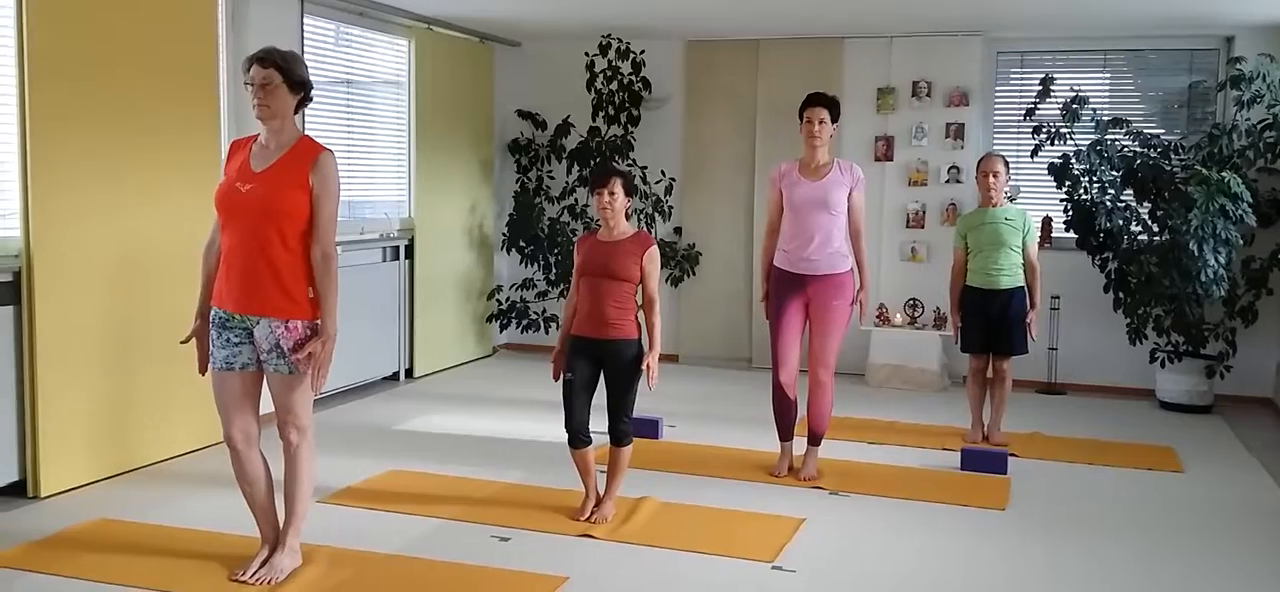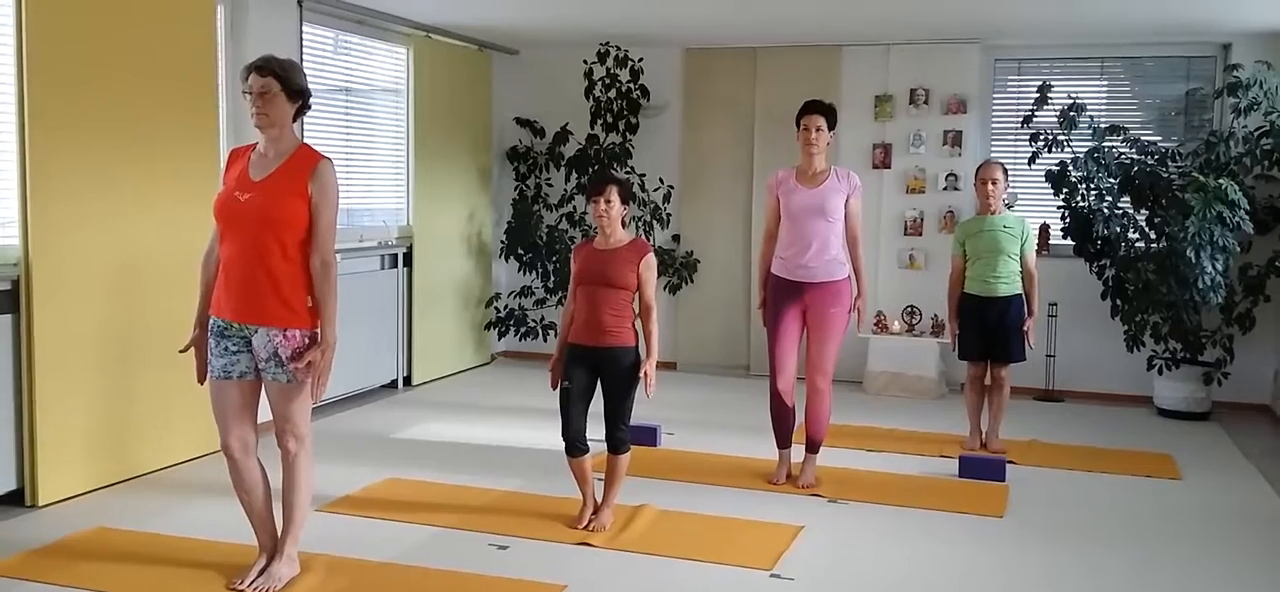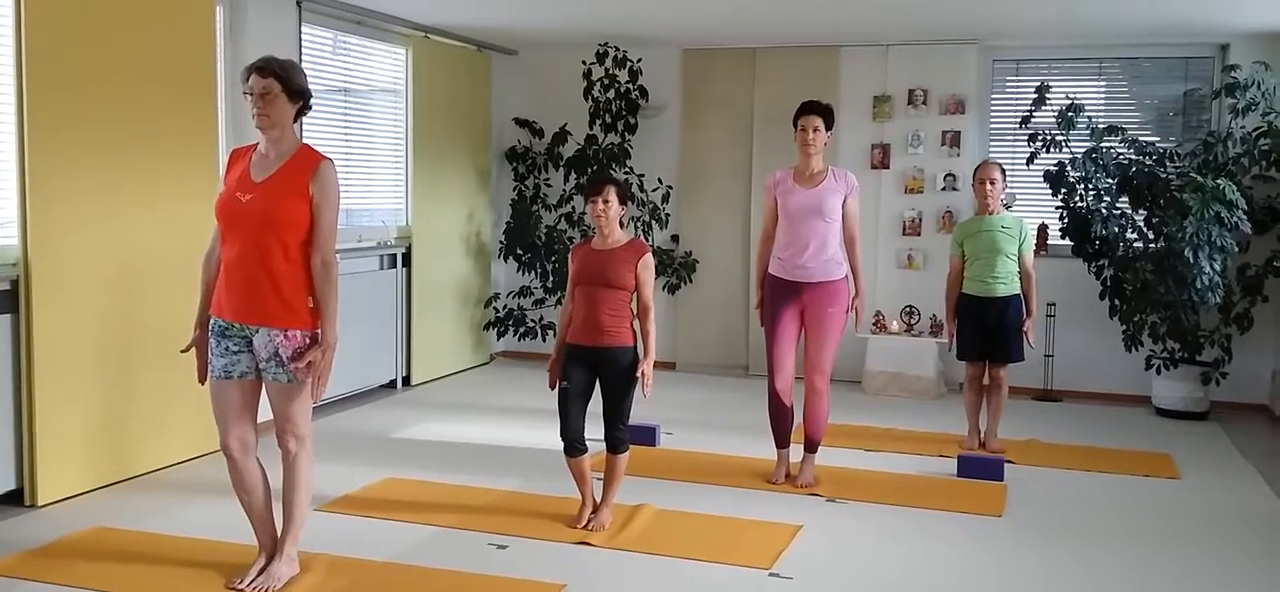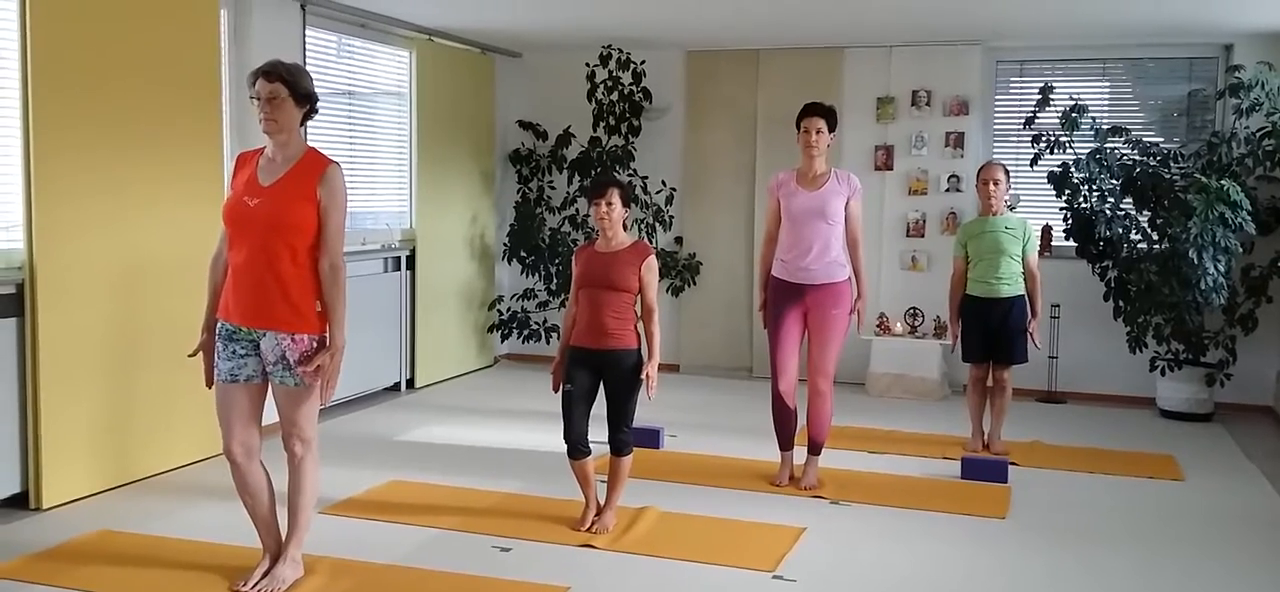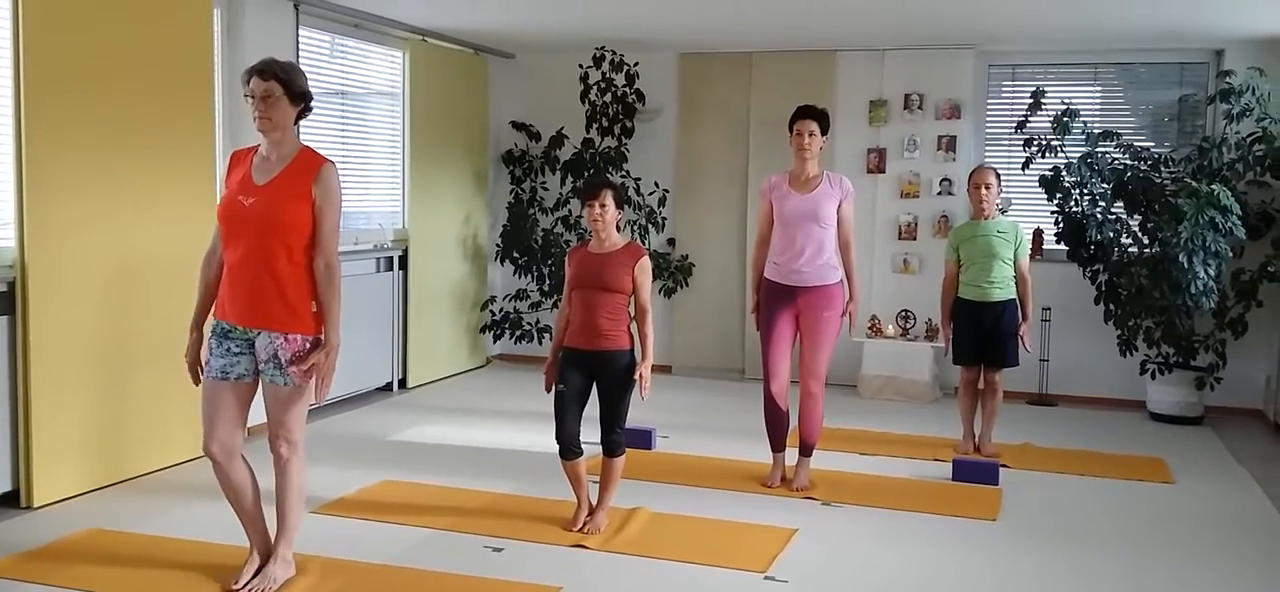
dt=0.3s
person 1, frame 1
left shoulder: (316, 160)
right shoulder: (236, 152)
left elbow: (324, 250)
right elbow: (218, 239)
left wrist: (328, 329)
right wrist: (202, 314)
left hip: (288, 318)
right hip: (230, 315)
left knee: (294, 432)
right knee: (237, 435)
left ankle: (290, 546)
right ankle: (268, 539)
person 1, frame 2
left shoulder: (315, 169)
right shoulder: (235, 160)
left elbow: (323, 258)
right elbow: (217, 247)
left wrist: (328, 337)
right wrist: (201, 322)
left hip: (286, 326)
right hip: (229, 324)
left knee: (292, 441)
right knee: (235, 444)
right ankle: (267, 548)
person 1, frame 3
left shoulder: (316, 169)
right shoulder: (236, 161)
left elbow: (324, 258)
right elbow: (218, 247)
left wrist: (328, 337)
right wrist: (201, 322)
left hip: (288, 327)
right hip: (229, 324)
left knee: (293, 441)
right knee: (234, 443)
right ankle: (265, 547)
person 1, frame 4
left shoulder: (324, 174)
right shoulder: (242, 165)
left elbow: (331, 262)
right elbow: (225, 252)
left wrist: (336, 341)
right wrist: (208, 327)
left hip: (295, 330)
right hip: (237, 328)
left knee: (298, 444)
right knee: (237, 448)
right ankle: (270, 549)
person 1, frame 5
left shoulder: (318, 172)
right shoulder: (236, 163)
left elbow: (326, 261)
right elbow: (217, 251)
left wrist: (331, 340)
right wrist: (197, 326)
left hip: (290, 330)
right hip: (231, 326)
left knee: (285, 445)
right knee: (219, 446)
right ankle: (258, 546)
person 2, frame 1
left shoulder: (849, 174)
right shoulder: (783, 173)
left elbow: (857, 231)
right elbow: (772, 230)
left wrist: (864, 283)
right wrist: (763, 280)
left hip: (833, 280)
right hip: (787, 278)
left knee: (822, 371)
right knee: (783, 370)
left ankle: (812, 453)
right ankle: (785, 450)
person 2, frame 2
left shoulder: (846, 182)
right shoulder: (780, 181)
left elbow: (854, 239)
right elbow: (770, 237)
left wrist: (861, 289)
right wrist: (761, 288)
left hip: (830, 287)
right hip: (785, 285)
left knee: (819, 379)
right knee: (780, 378)
left ankle: (810, 461)
right ankle: (783, 458)
person 2, frame 3
left shoulder: (844, 181)
right shoulder: (778, 181)
left elbow: (851, 238)
right elbow: (767, 237)
left wrist: (859, 289)
right wrist: (758, 287)
left hip: (828, 286)
right hip: (782, 285)
left knee: (818, 378)
right knee: (779, 377)
left ankle: (809, 460)
right ankle: (782, 458)
person 2, frame 4
left shoulder: (847, 184)
right shoulder: (781, 183)
left elbow: (854, 240)
right elbow: (770, 239)
left wrist: (862, 291)
right wrist: (762, 290)
left hip: (831, 289)
right hip: (786, 287)
left knee: (821, 381)
right knee: (782, 380)
left ankle: (812, 463)
right ankle: (786, 460)
person 2, frame 5
left shoulder: (839, 187)
right shoulder: (773, 186)
left elbow: (846, 243)
right elbow: (762, 241)
left wrist: (853, 294)
right wrist: (754, 292)
left hip: (823, 291)
right hip: (778, 290)
left knee: (813, 383)
right knee: (774, 382)
left ankle: (804, 464)
right ankle: (777, 461)
person 3, frame 1
left shoulder: (644, 245)
right shoulder: (584, 243)
left elbow: (651, 302)
right elbow: (574, 297)
left wrist: (654, 350)
right wrist: (561, 343)
left hip: (623, 345)
right hip: (582, 343)
left knee: (620, 424)
right knee: (575, 424)
left ankle: (609, 498)
right ankle: (590, 493)
person 3, frame 2
left shoulder: (641, 253)
right shoulder: (580, 252)
left elbow: (648, 309)
right elbow: (571, 305)
left wrist: (651, 357)
right wrist: (559, 352)
left hip: (620, 353)
right hip: (579, 352)
left knee: (617, 432)
right knee: (571, 432)
left ankle: (607, 506)
right ankle: (588, 501)
person 3, frame 3
left shoulder: (639, 253)
right shoulder: (578, 252)
left elbow: (646, 308)
right elbow: (569, 305)
left wrist: (649, 357)
right wrist: (557, 352)
left hip: (619, 352)
right hip: (577, 352)
left knee: (616, 431)
right knee: (570, 432)
left ankle: (606, 505)
right ankle: (587, 500)
person 3, frame 4
left shoulder: (642, 255)
right shoulder: (582, 254)
left elbow: (650, 311)
right elbow: (573, 307)
left wrist: (653, 359)
right wrist: (561, 355)
left hip: (623, 355)
right hip: (582, 354)
left knee: (619, 434)
right knee: (573, 435)
left ankle: (611, 508)
right ankle: (591, 503)
person 3, frame 5
left shoulder: (636, 256)
right shoulder: (575, 255)
left elbow: (644, 311)
right elbow: (565, 308)
left wrist: (647, 359)
right wrist: (553, 355)
left hip: (616, 356)
right hip: (576, 355)
left knee: (612, 435)
right knee: (565, 435)
left ankle: (602, 509)
right ankle: (582, 503)
person 4, frame 1
left shoulder: (1022, 218)
right shoulder: (966, 221)
left elbow: (1031, 264)
right elbow: (959, 267)
left wrist: (1034, 306)
right wrist: (954, 308)
left hip: (1011, 295)
right hip: (975, 295)
left knee: (1002, 366)
right knee: (977, 364)
left ankle: (995, 426)
right ankle: (976, 424)
person 4, frame 2
left shoulder: (1020, 226)
right shoulder: (965, 228)
left elbow: (1029, 272)
right elbow: (957, 275)
left wrist: (1032, 314)
right wrist: (952, 316)
left hip: (1009, 303)
right hip: (973, 303)
left knee: (1000, 373)
right knee: (975, 372)
left ankle: (993, 434)
right ankle: (974, 432)
person 4, frame 3
left shoulder: (1018, 226)
right shoulder: (963, 229)
left elbow: (1027, 273)
right elbow: (955, 275)
left wrist: (1030, 314)
right wrist: (950, 316)
left hip: (1007, 303)
right hip: (971, 303)
left knee: (999, 373)
right knee: (973, 372)
left ankle: (992, 433)
right ankle: (973, 431)
person 4, frame 4
left shoulder: (1022, 227)
right shoulder: (967, 230)
left elbow: (1032, 273)
right elbow: (958, 276)
left wrist: (1035, 315)
right wrist: (953, 317)
left hip: (1011, 304)
right hip: (975, 304)
left knee: (1002, 375)
right knee: (977, 373)
left ankle: (995, 435)
right ankle: (976, 433)
person 4, frame 5
left shoulder: (1014, 231)
right shoulder: (958, 234)
left elbow: (1023, 277)
right elbow: (950, 280)
left wrist: (1026, 318)
right wrist: (945, 320)
left hip: (1002, 308)
right hip: (967, 307)
left knee: (994, 378)
right knee: (968, 376)
left ankle: (986, 437)
right ankle: (967, 435)
